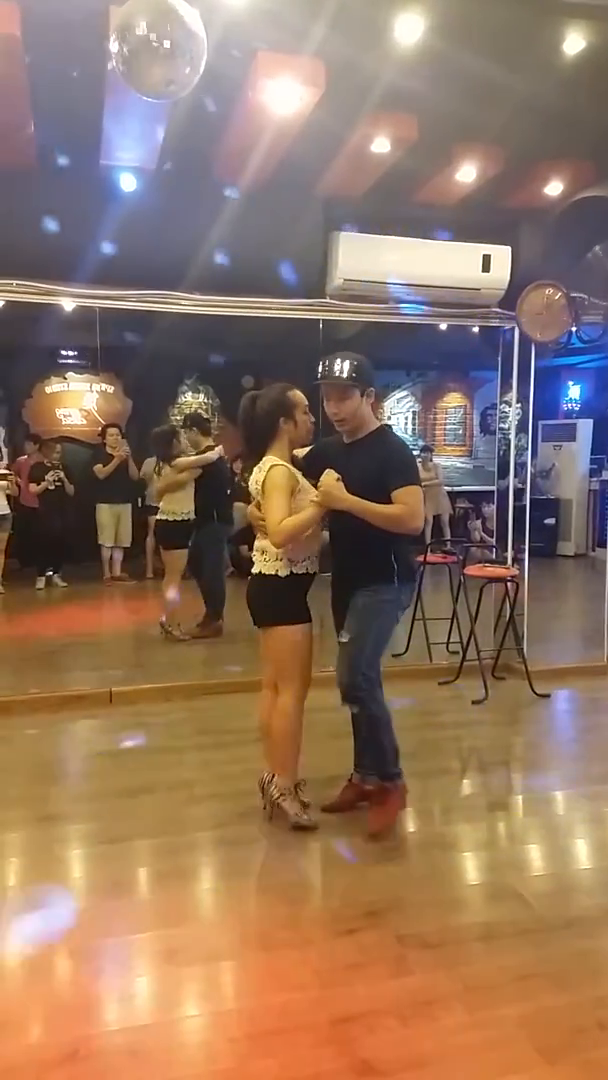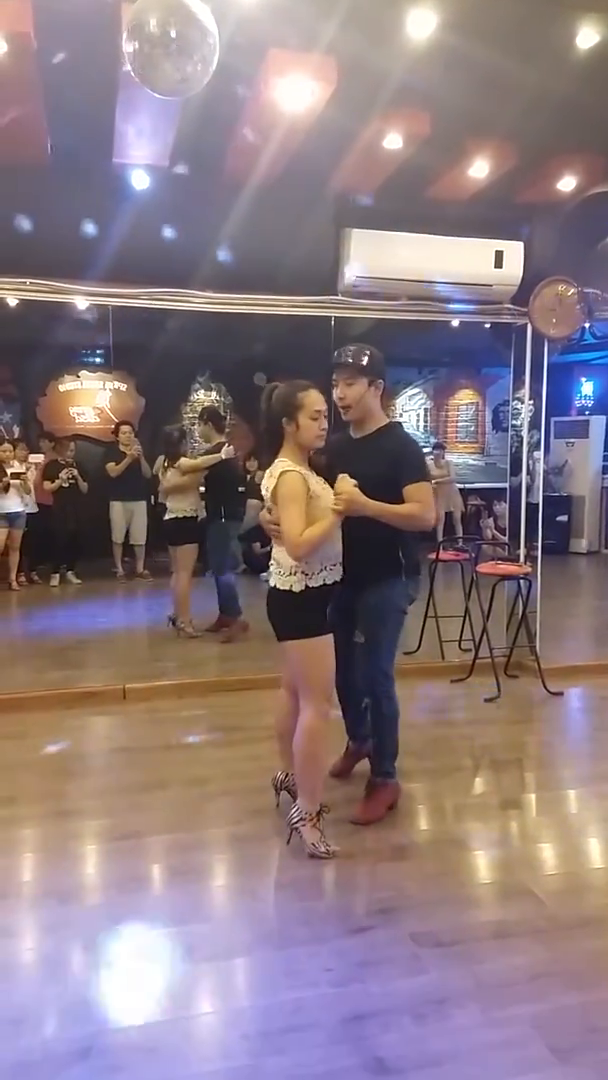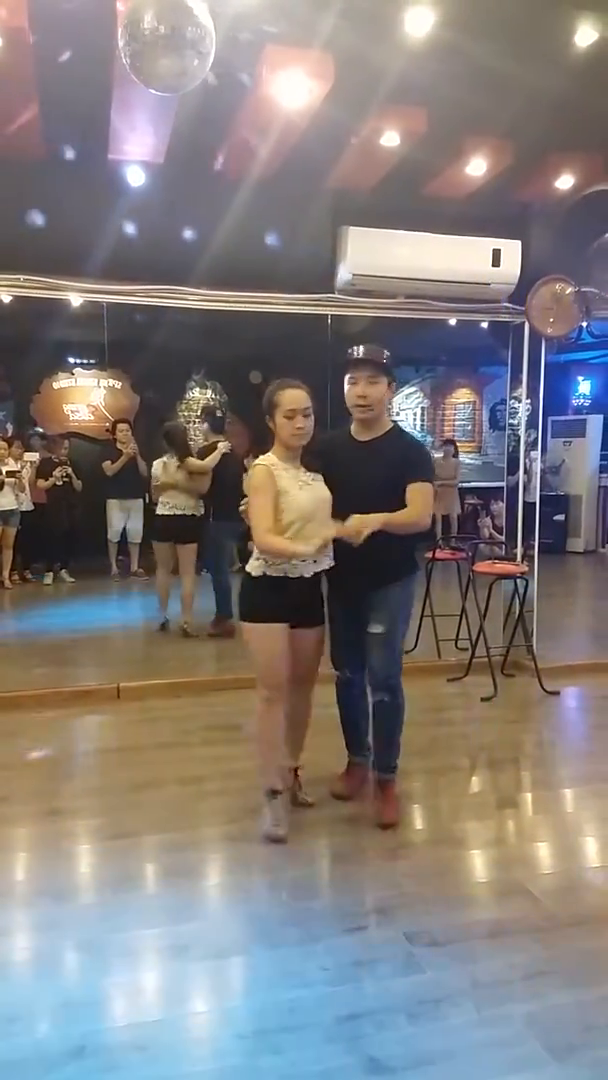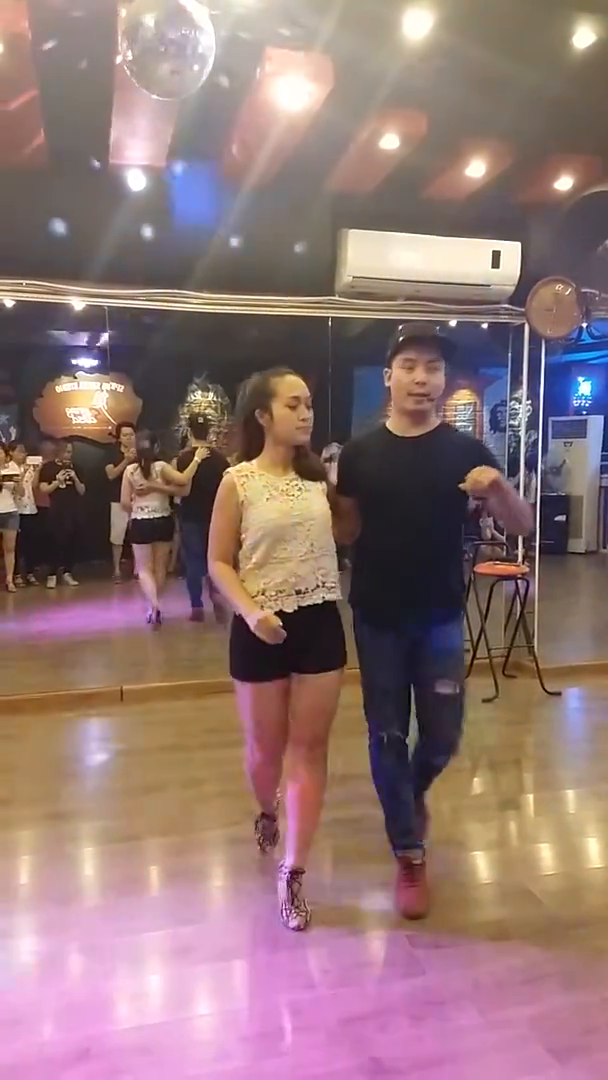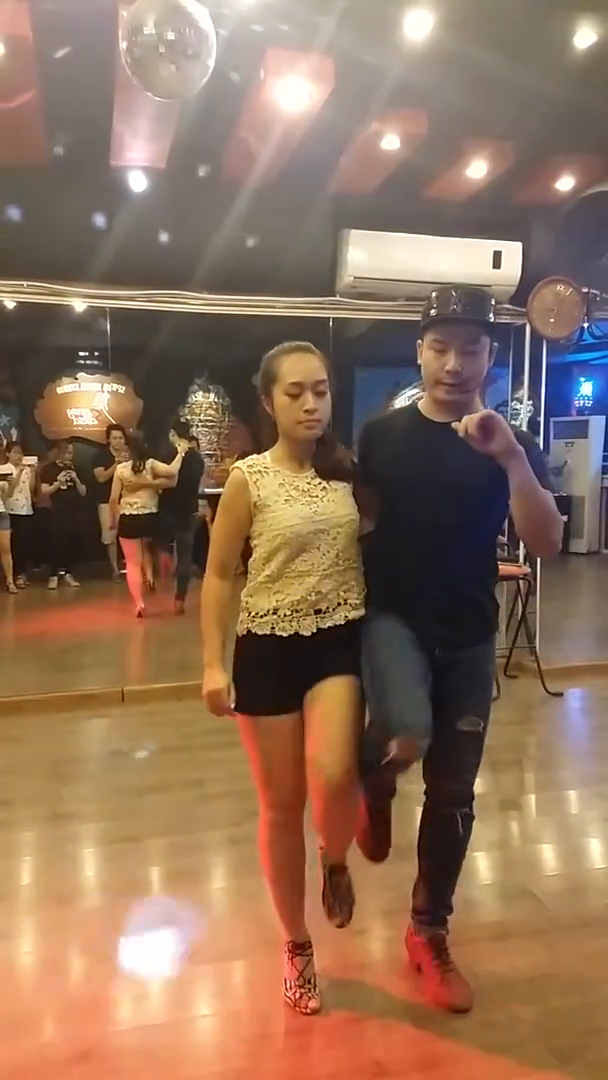
dt=1s
person 1, frame 1
left shoulder: (391, 450)
right shoulder: (327, 451)
left elbow: (413, 520)
left wrist: (345, 500)
right wrist: (260, 511)
left hip: (383, 581)
right hip: (344, 578)
left knee: (357, 679)
right knee: (356, 679)
left ankle: (390, 782)
right ankle: (363, 777)
person 1, frame 2
left shoulder: (399, 446)
right shoulder: (335, 448)
left elbow: (426, 516)
left wrist: (365, 506)
right wrist: (275, 517)
left hip: (387, 578)
right hip: (345, 575)
left knee: (373, 675)
right knee: (340, 666)
left ankle: (385, 781)
right ankle: (359, 739)
person 1, frame 3
left shoulder: (409, 450)
right shoulder: (331, 448)
left elbow: (421, 516)
left wrist: (377, 520)
left hip: (391, 580)
right hip: (345, 577)
left knee: (382, 676)
right knee: (347, 673)
left ankle: (386, 778)
right ankle: (358, 760)
person 1, frame 4
left shoulder: (466, 450)
right shoulder: (360, 452)
left elbow: (522, 526)
left wrist: (499, 488)
left hip: (441, 615)
right hip: (376, 614)
left knee: (442, 739)
right knee: (387, 736)
left ankle: (413, 794)
right ankle: (409, 856)
person 1, frame 5
left shoulder: (507, 441)
right shoulder: (380, 434)
left elbow: (546, 543)
right elbow: (357, 517)
left wrist: (511, 459)
left hip: (469, 635)
right hip: (391, 617)
left knee: (453, 792)
right knee: (404, 734)
left ankle: (429, 932)
right ankle: (376, 789)
person 2, frame 1
left shoulder: (280, 466)
right shoulder: (277, 471)
right elbow: (279, 534)
right wrist: (321, 504)
left hip: (274, 583)
right hip: (281, 585)
left knee: (274, 684)
right knee: (293, 687)
left ankle: (273, 776)
right ankle: (284, 787)
person 2, frame 2
left shoulder: (302, 469)
right shoulder: (289, 476)
right elbow: (298, 546)
right wrist: (339, 511)
left hip: (301, 594)
right hip: (299, 597)
left knee: (295, 690)
right knee: (317, 702)
left ankle: (288, 773)
right ankle: (306, 812)
person 2, frame 3
left shoulder: (312, 469)
right shoulder: (264, 470)
right elbow: (265, 540)
left wrist: (332, 534)
right wrist: (310, 545)
left hip: (307, 587)
right hip: (267, 589)
left knee: (302, 685)
right knee: (273, 690)
left ankle: (288, 769)
right ankle: (273, 791)
person 2, frame 4
left shoulder: (318, 477)
right shoulder: (237, 481)
left elbow: (341, 536)
right elbow: (218, 562)
right wrist: (250, 611)
left hip: (319, 623)
right hip: (260, 628)
left knee: (310, 749)
right knee: (266, 749)
left ankle: (293, 873)
right ankle: (266, 810)
person 2, frame 5
left shoulder: (346, 472)
right shoulder: (248, 478)
right elbow: (218, 575)
right wrist: (213, 663)
left hip: (338, 643)
right hip: (267, 650)
left knee: (333, 780)
right knee: (282, 804)
left ankle: (335, 861)
right ankle: (296, 946)
